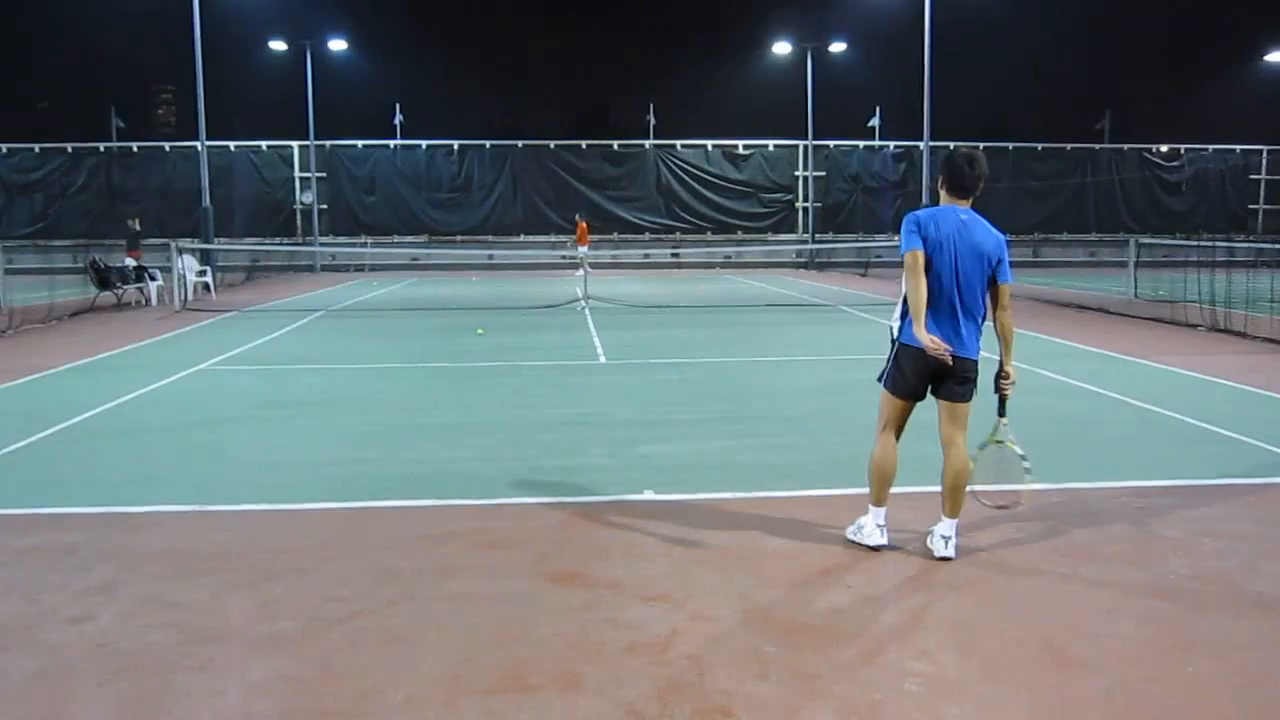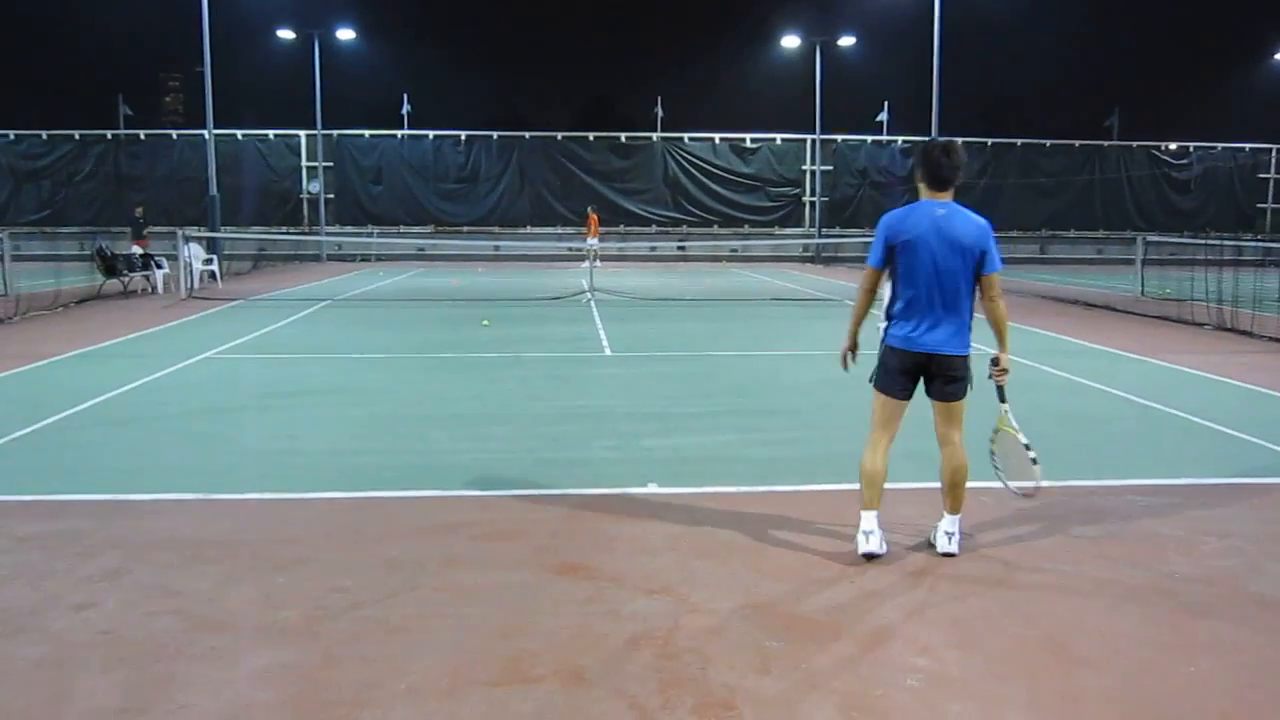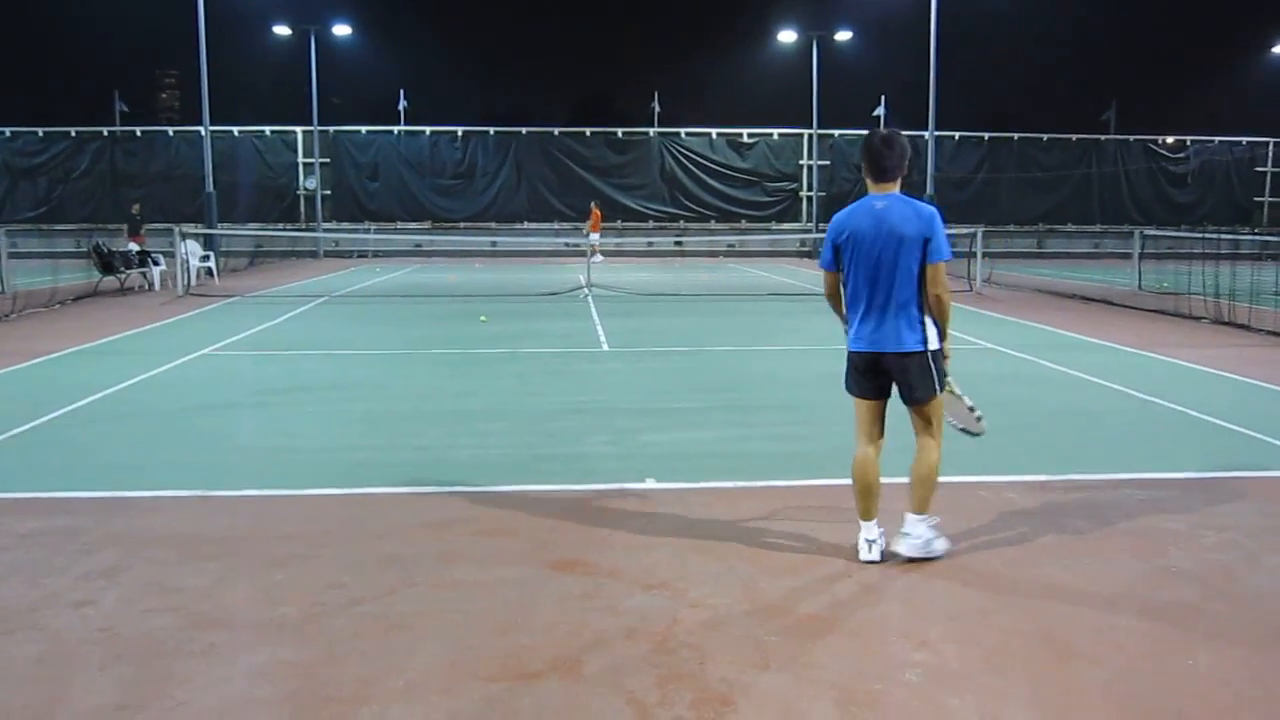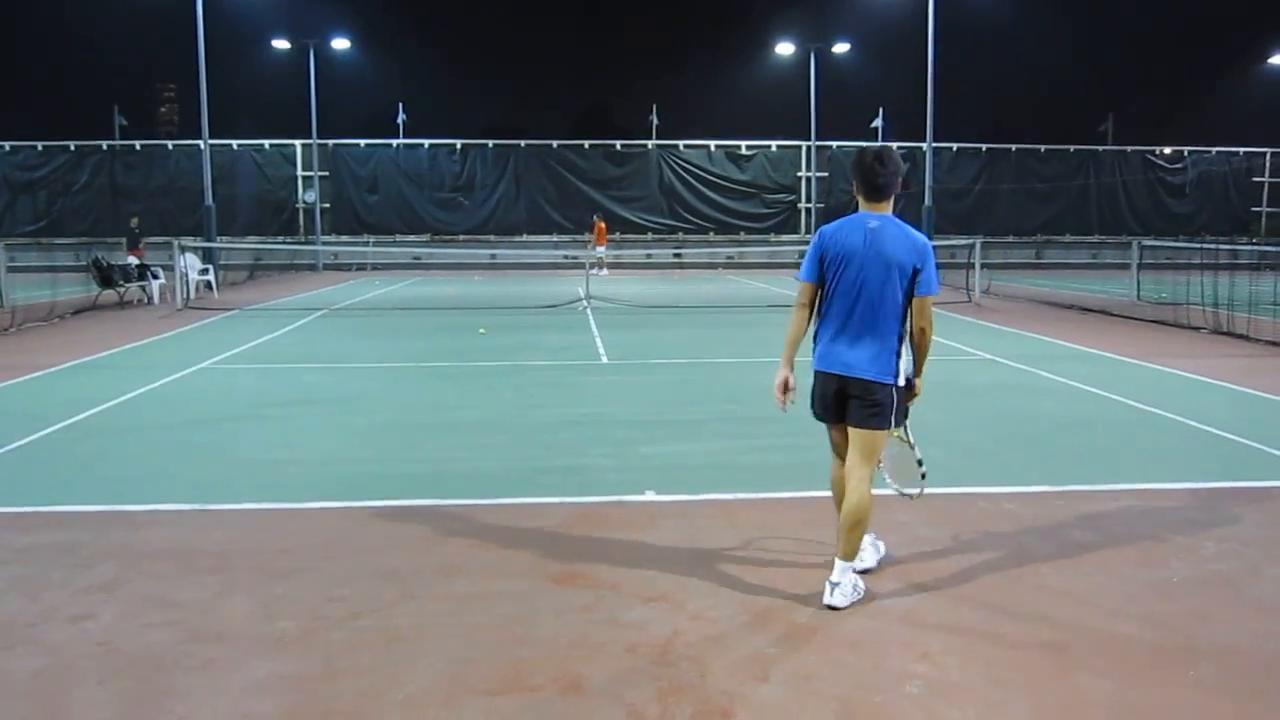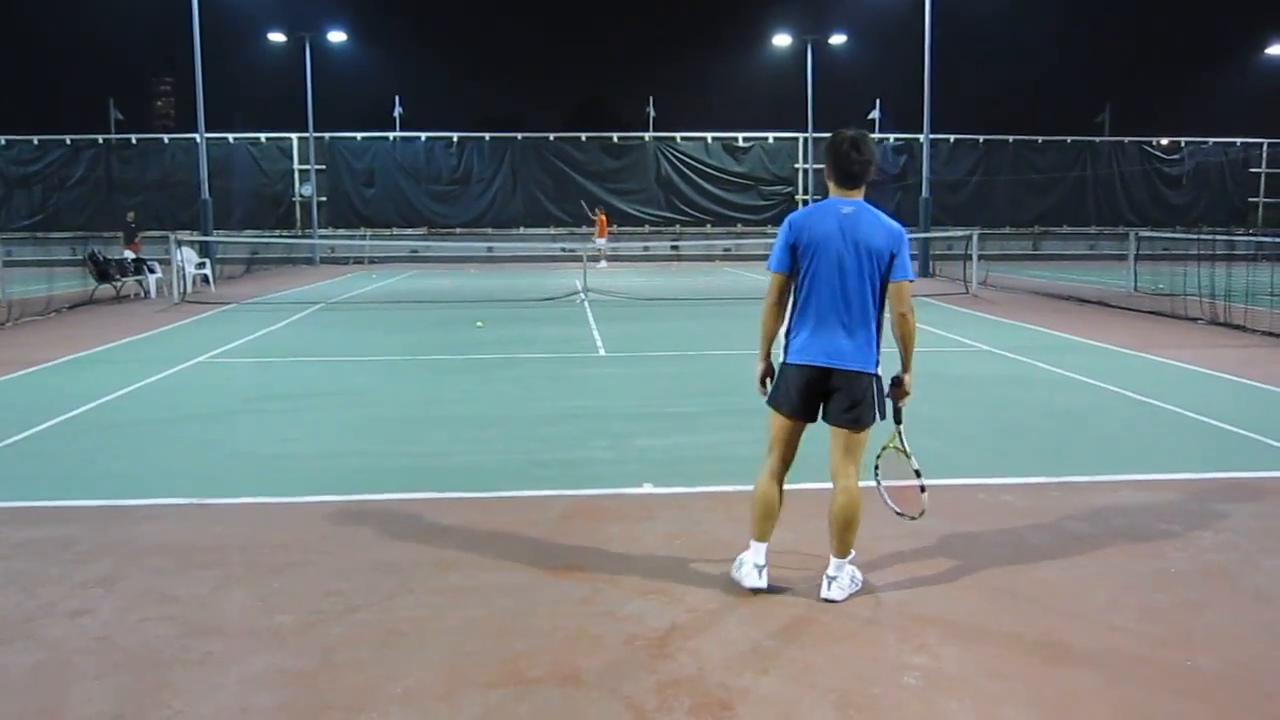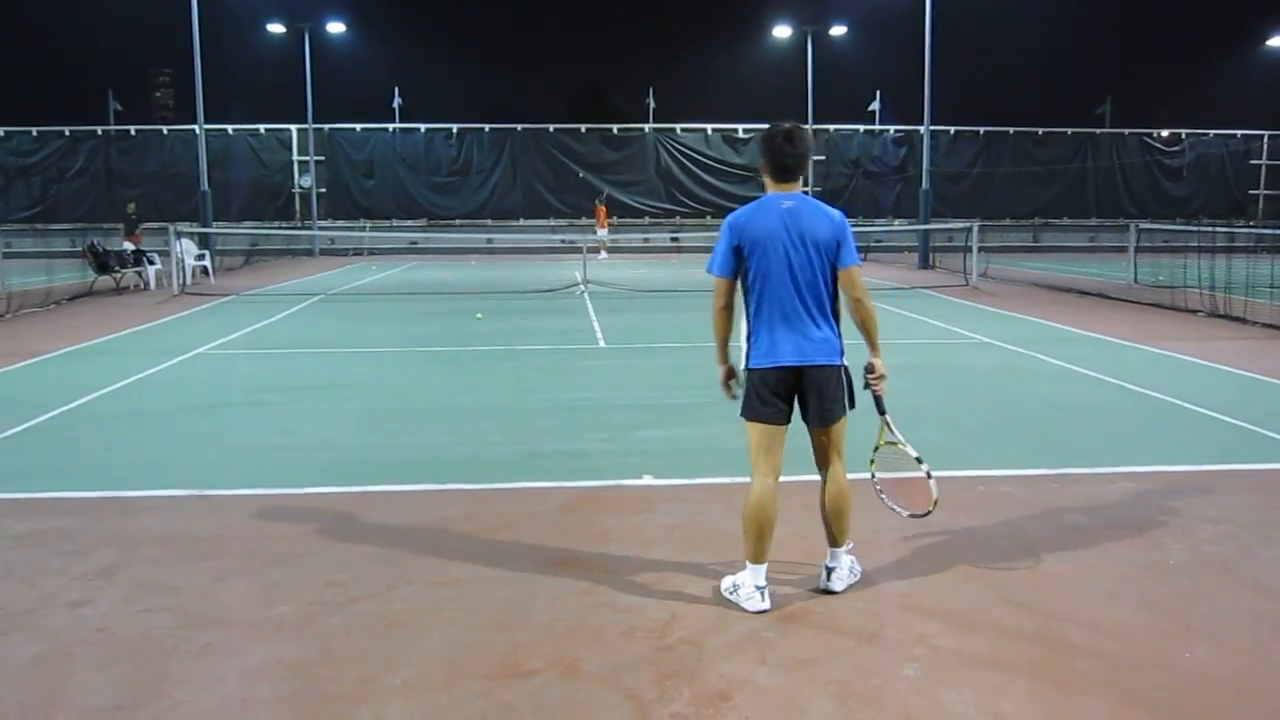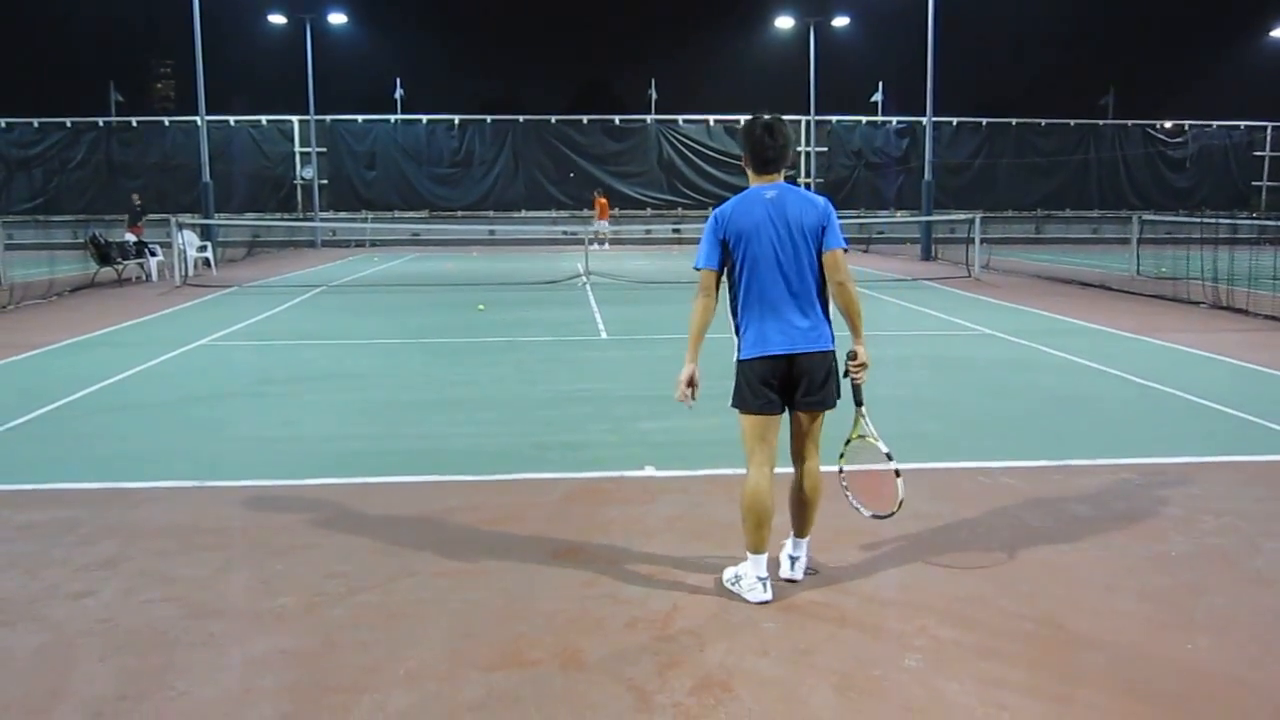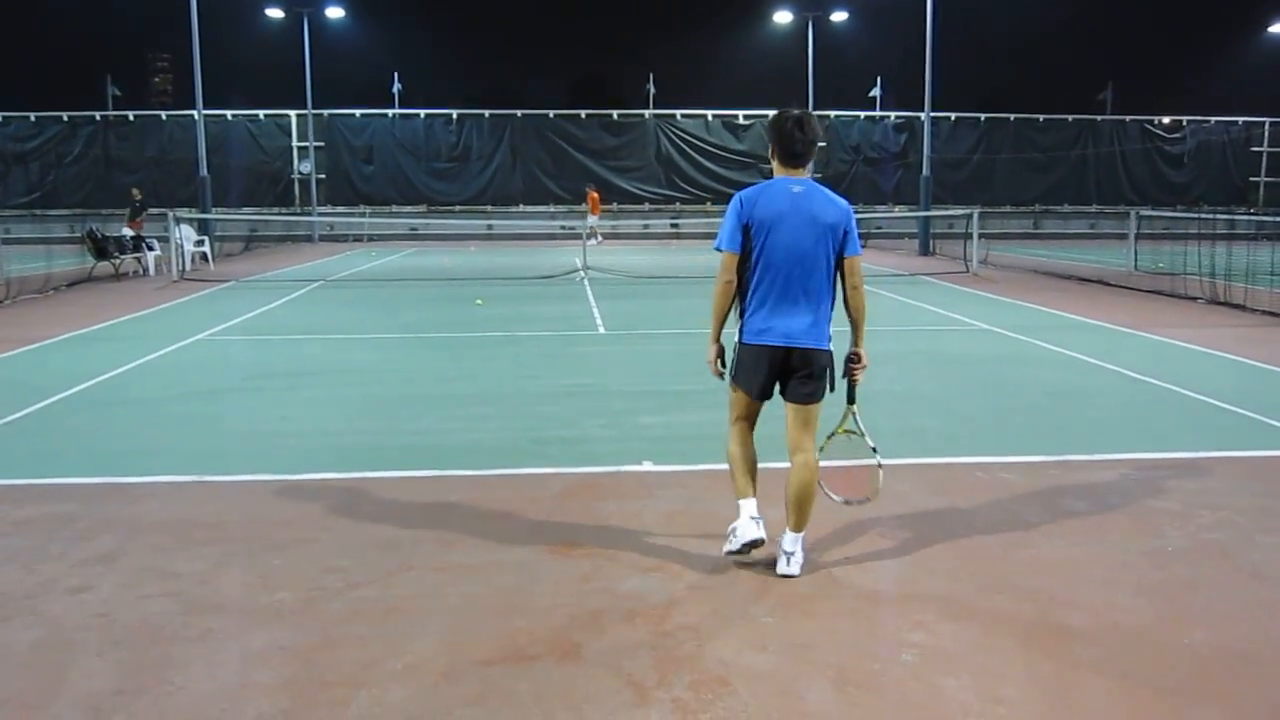
dt=0.4s
person 1, frame 1
left shoulder: (918, 221)
right shoulder: (994, 239)
left elbow: (915, 272)
right elbow: (1001, 307)
left wrist: (920, 329)
right wrist: (1007, 362)
left hip: (916, 346)
right hip: (963, 352)
left knee: (887, 433)
right knee: (955, 443)
left ankle: (875, 523)
right ankle: (946, 533)
person 1, frame 2
left shoulder: (894, 223)
right shoulder: (978, 228)
left elbow: (868, 287)
right elbow: (992, 297)
left wrist: (851, 335)
right wrist: (1003, 349)
left hip: (900, 346)
right hip: (952, 350)
left knee: (879, 439)
right knee: (951, 441)
left ankle: (869, 528)
right ankle: (950, 530)
person 1, frame 3
left shoulder: (841, 222)
right shoulder: (925, 217)
left elbow: (831, 291)
right elbow: (937, 291)
right wrist: (944, 336)
left hip: (863, 348)
right hip: (913, 345)
left knee: (868, 443)
right knee: (929, 437)
left ankle: (869, 535)
right ankle: (916, 530)
person 1, frame 4
left shoulder: (828, 236)
right shoulder: (916, 245)
left elbow: (803, 306)
right elbow: (921, 324)
left wrist: (785, 365)
right wrist: (917, 374)
left hip: (829, 368)
right hip: (879, 374)
left knee: (842, 461)
right knee: (859, 476)
left ankle: (860, 545)
right ankle: (841, 579)
person 1, frame 5
left shoulder: (798, 223)
right shoulder: (891, 233)
left elbow: (775, 300)
right elbow: (902, 311)
left wrist: (763, 358)
right wrist: (906, 369)
left hip: (801, 361)
right hip: (857, 367)
left knee: (775, 462)
right knee: (846, 473)
left ankle: (755, 561)
right ankle: (839, 573)
person 1, frame 6
left shoulder: (738, 223)
right shoulder: (833, 222)
left elbow: (722, 303)
right elbow: (856, 295)
left wrist: (723, 359)
right wrist: (875, 352)
left hip: (766, 363)
right hip: (823, 360)
left knee: (764, 475)
right knee: (832, 467)
left ankle: (754, 582)
right ankle: (838, 564)
person 1, frame 7
left shoulder: (725, 217)
right shoulder: (818, 208)
left elbow: (706, 293)
right elbow: (840, 281)
left wrist: (690, 360)
right wrist: (859, 340)
left hip: (758, 354)
right hip: (815, 351)
left knee: (760, 464)
right knee: (807, 458)
left ankle: (756, 573)
right ankle: (797, 553)
person 1, frame 8
left shoulder: (746, 202)
right shoulder: (839, 209)
left elbow: (727, 279)
right elbow: (854, 285)
left wrist: (715, 338)
right wrist: (859, 343)
left hip: (757, 340)
right hip: (812, 345)
left knee: (740, 427)
right knee: (802, 448)
left ankle: (748, 517)
right ankle: (792, 548)
